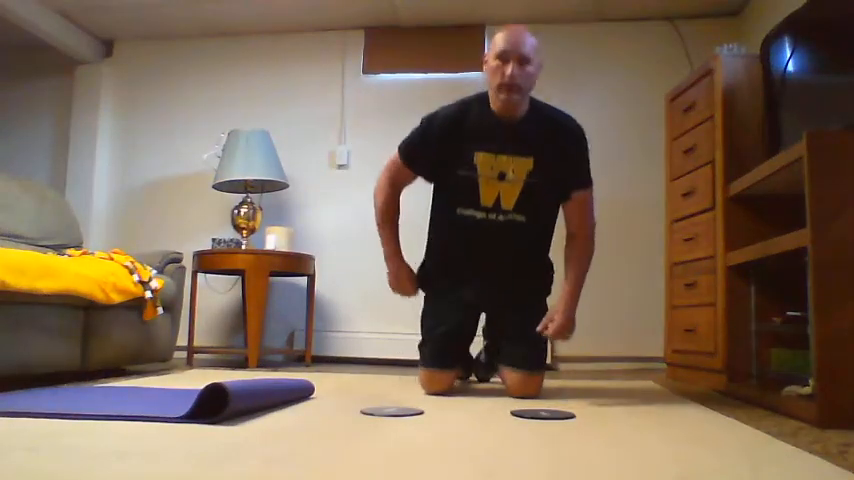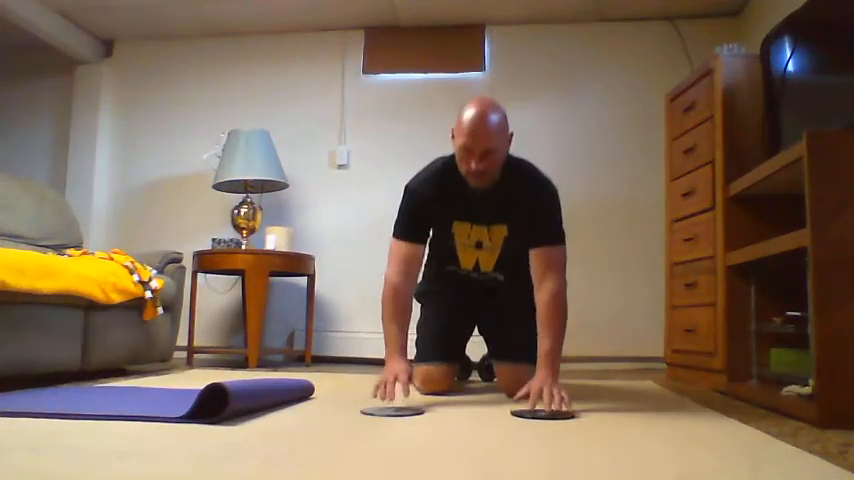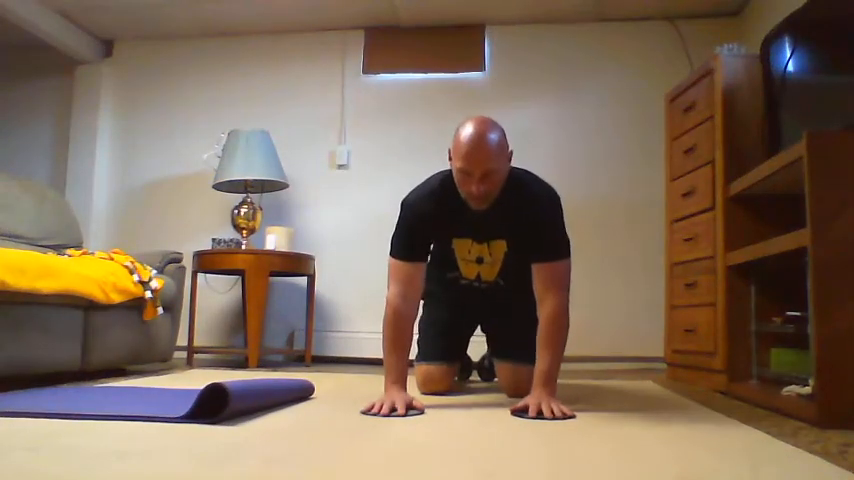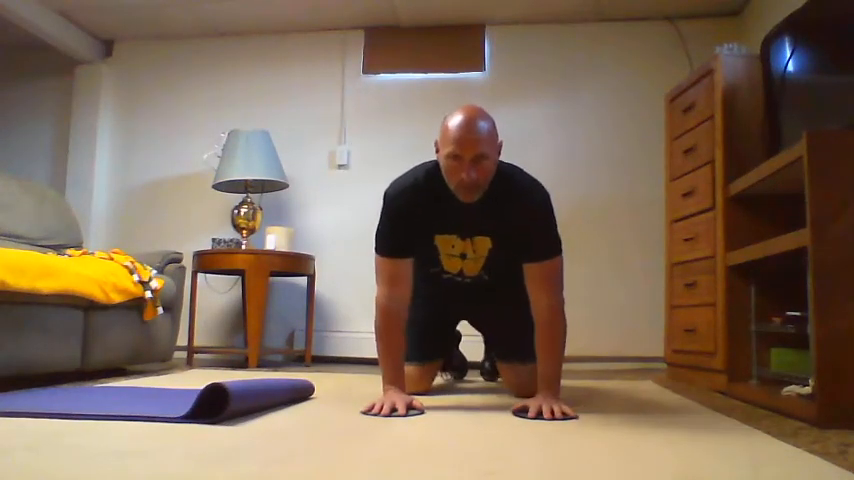
dt=0.5s
person 1, frame 1
left shoulder: (564, 134)
right shoulder: (446, 123)
left elbow: (580, 226)
right elbow: (388, 184)
left wrist: (568, 302)
right wrist: (395, 264)
left hip: (521, 279)
right hip: (451, 274)
left knee: (525, 387)
right knee: (435, 385)
left ankle: (495, 353)
right ankle: (460, 358)
person 1, frame 2
left shoulder: (536, 190)
right shoulder: (426, 186)
left elbow: (550, 282)
right elbow: (399, 276)
left wrist: (547, 371)
right wrist: (395, 357)
left hip: (509, 291)
right hip: (446, 288)
left knee: (519, 385)
right knee: (431, 382)
left ankle: (494, 359)
right ankle: (458, 362)
person 1, frame 3
left shoulder: (540, 201)
right shoulder: (421, 203)
left elbow: (553, 298)
right elbow: (401, 297)
left wrist: (543, 389)
right wrist: (394, 386)
left hip: (513, 292)
right hip: (448, 289)
left knee: (520, 385)
right knee: (432, 382)
left ankle: (495, 360)
right ankle: (457, 358)
person 1, frame 4
left shoulder: (528, 197)
right shoulder: (404, 195)
left elbow: (547, 298)
right elbow: (391, 296)
left wrist: (547, 391)
right wrist: (393, 387)
left hip: (500, 285)
right hip: (432, 285)
left knee: (526, 385)
right knee: (413, 382)
left ankle: (497, 356)
right ankle: (446, 352)
